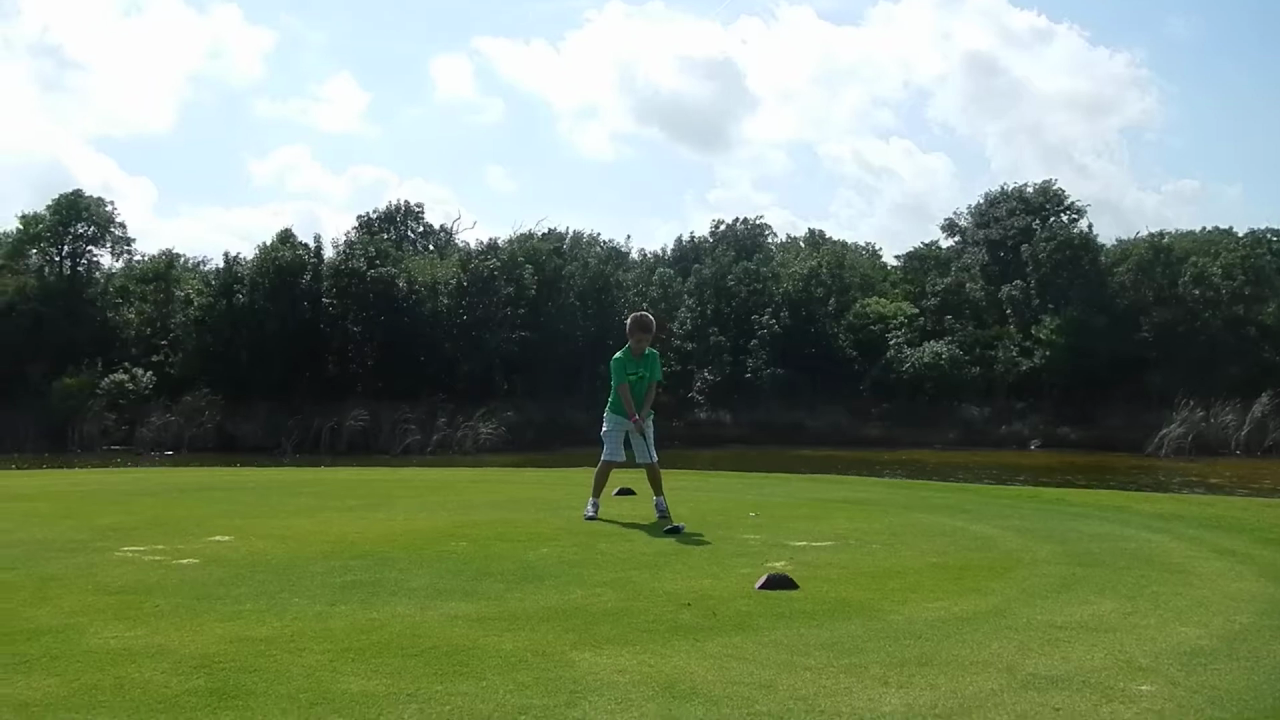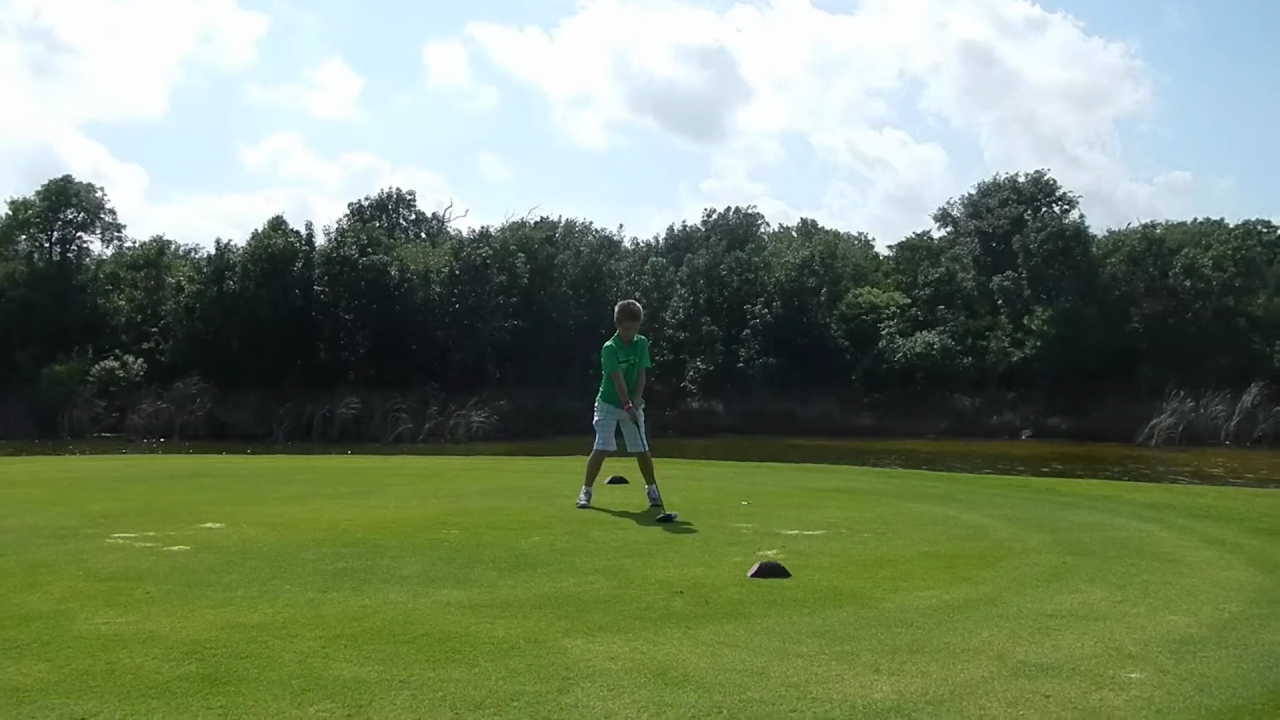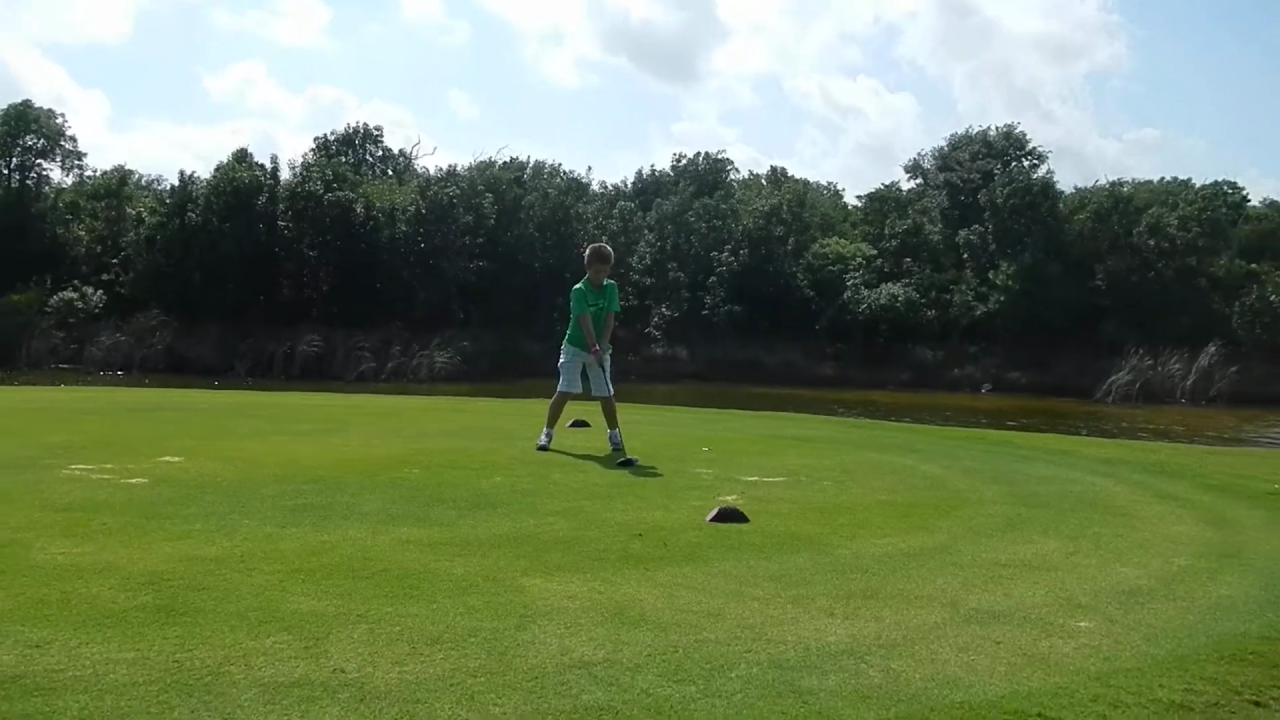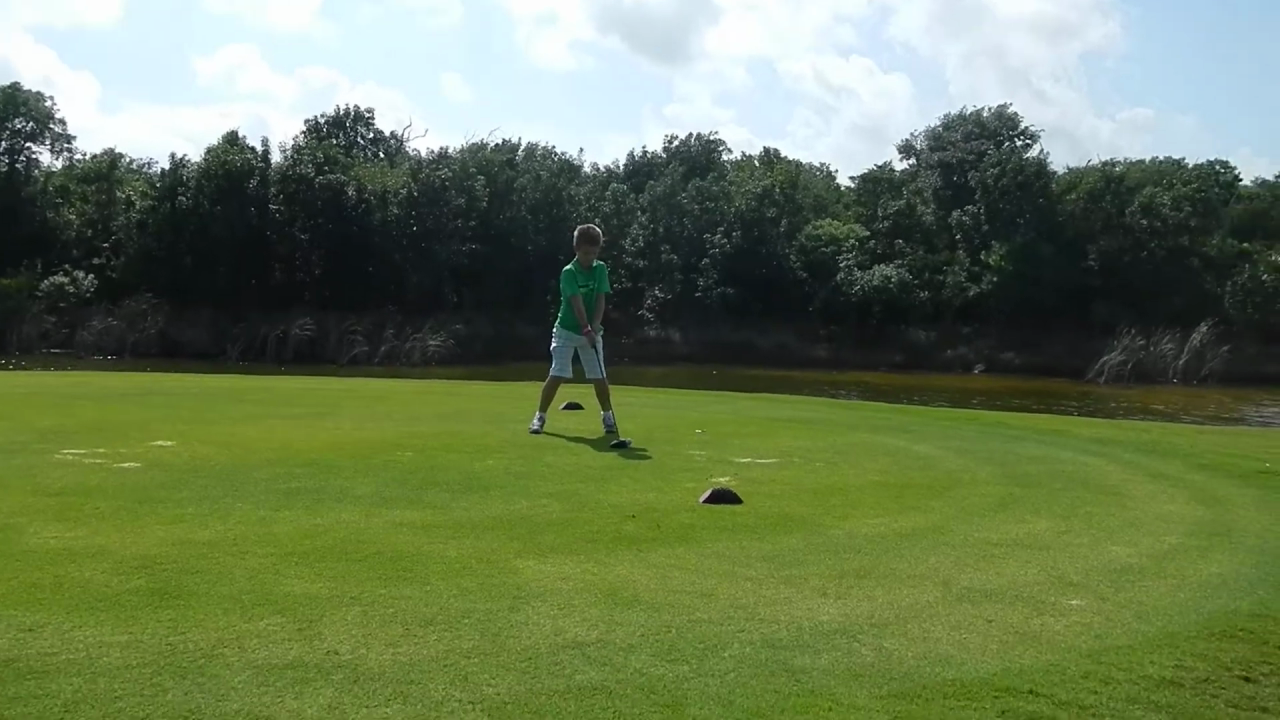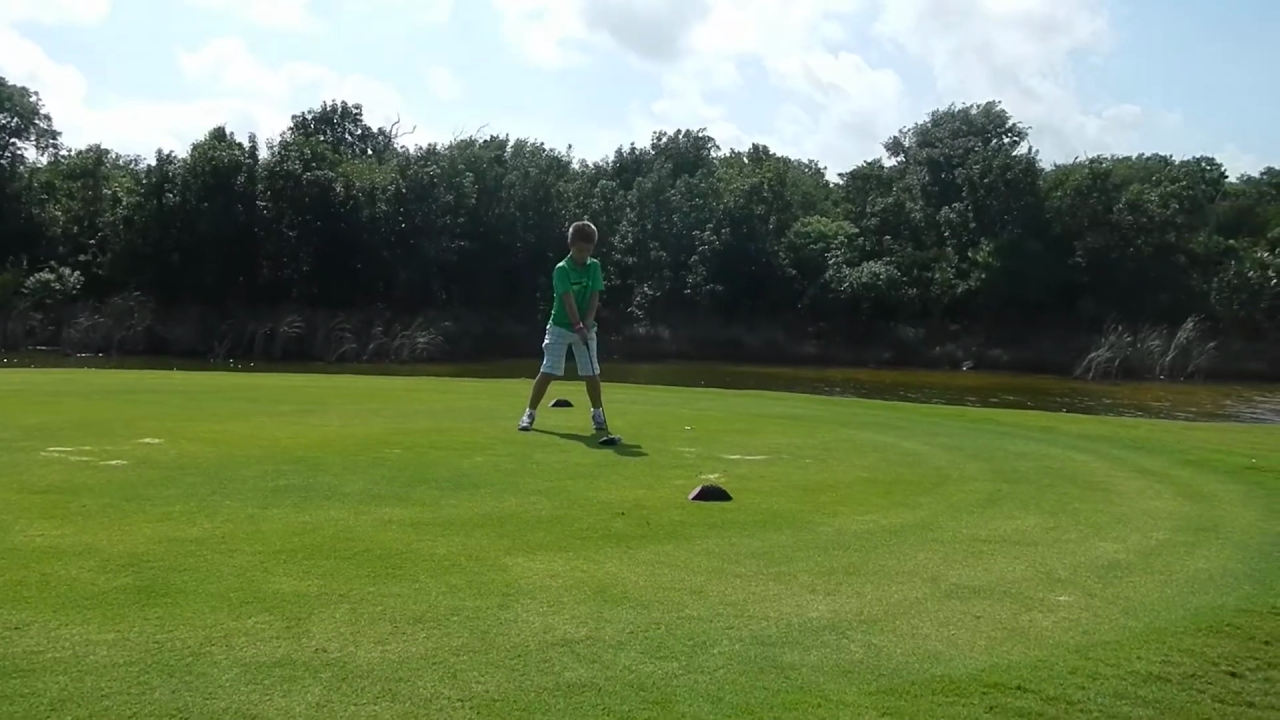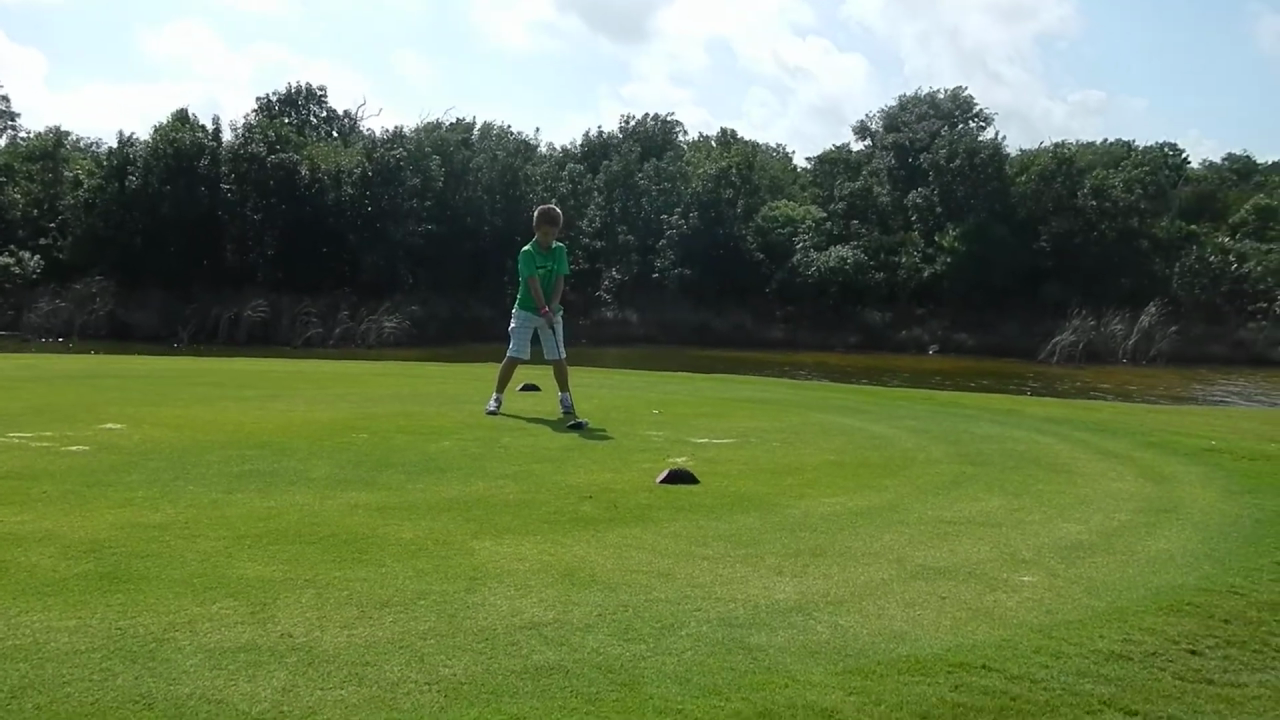
dt=0.3s
person 1, frame 1
left shoulder: (653, 357)
right shoulder: (619, 359)
left elbow: (652, 388)
right elbow: (624, 392)
left wrist: (642, 414)
right wrist: (633, 418)
left hip: (642, 416)
right hip: (617, 415)
left knee: (651, 461)
right knee: (609, 460)
left ankle: (660, 502)
right ankle: (593, 502)
person 1, frame 2
left shoulder: (642, 343)
right shoulder: (609, 348)
left elbow: (641, 375)
right elbow: (617, 379)
left wrist: (634, 402)
right wrist: (626, 405)
left hip: (633, 404)
right hip: (608, 404)
left knee: (642, 450)
right knee: (601, 449)
left ankle: (652, 490)
right ankle: (586, 491)
person 1, frame 3
left shoulder: (611, 288)
right shoulder: (579, 291)
left elbow: (610, 319)
right elbow: (585, 322)
left wrist: (602, 346)
right wrist: (593, 349)
left hip: (599, 349)
right hip: (575, 347)
left knee: (606, 394)
right knee: (564, 391)
left ankle: (614, 434)
right ankle: (547, 432)
person 1, frame 4
left shoulder: (601, 269)
right shoulder: (568, 272)
left elbow: (601, 301)
right elbow: (577, 304)
left wrist: (594, 327)
right wrist: (586, 330)
left hip: (591, 331)
right hip: (567, 330)
left knee: (599, 376)
right knee: (557, 375)
left ankle: (607, 416)
right ankle: (540, 416)
person 1, frame 5
left shoulder: (594, 266)
right shoulder: (562, 269)
left elbow: (594, 298)
right elbow: (569, 301)
left wrist: (587, 324)
right wrist: (578, 326)
left hip: (585, 328)
right hip: (560, 327)
left knee: (591, 373)
right knee: (548, 372)
left ankle: (597, 414)
right ankle: (530, 413)
person 1, frame 6
left shoulder: (560, 250)
right shoulder: (527, 253)
left elbow: (560, 281)
right elbow: (534, 284)
left wrist: (552, 307)
right wrist: (543, 310)
left hip: (551, 311)
right hip: (526, 311)
left knee: (558, 357)
right knee: (514, 356)
left ankle: (565, 397)
right ankle: (496, 397)
